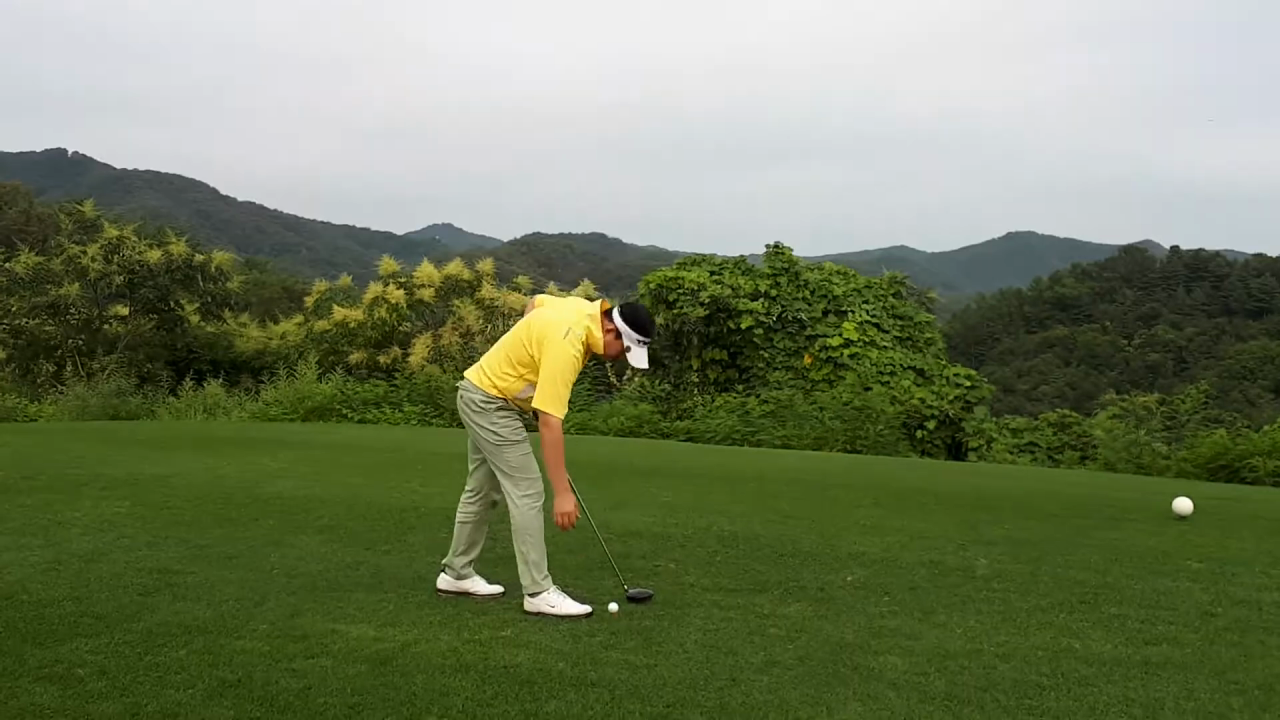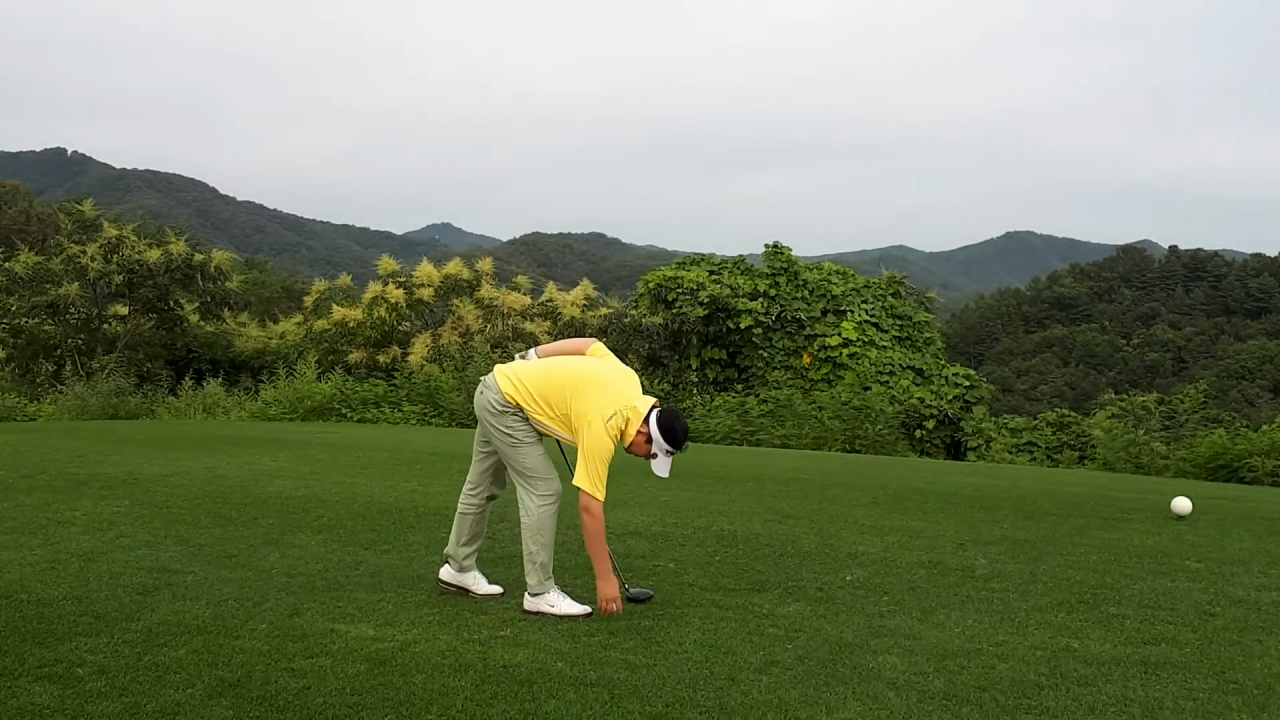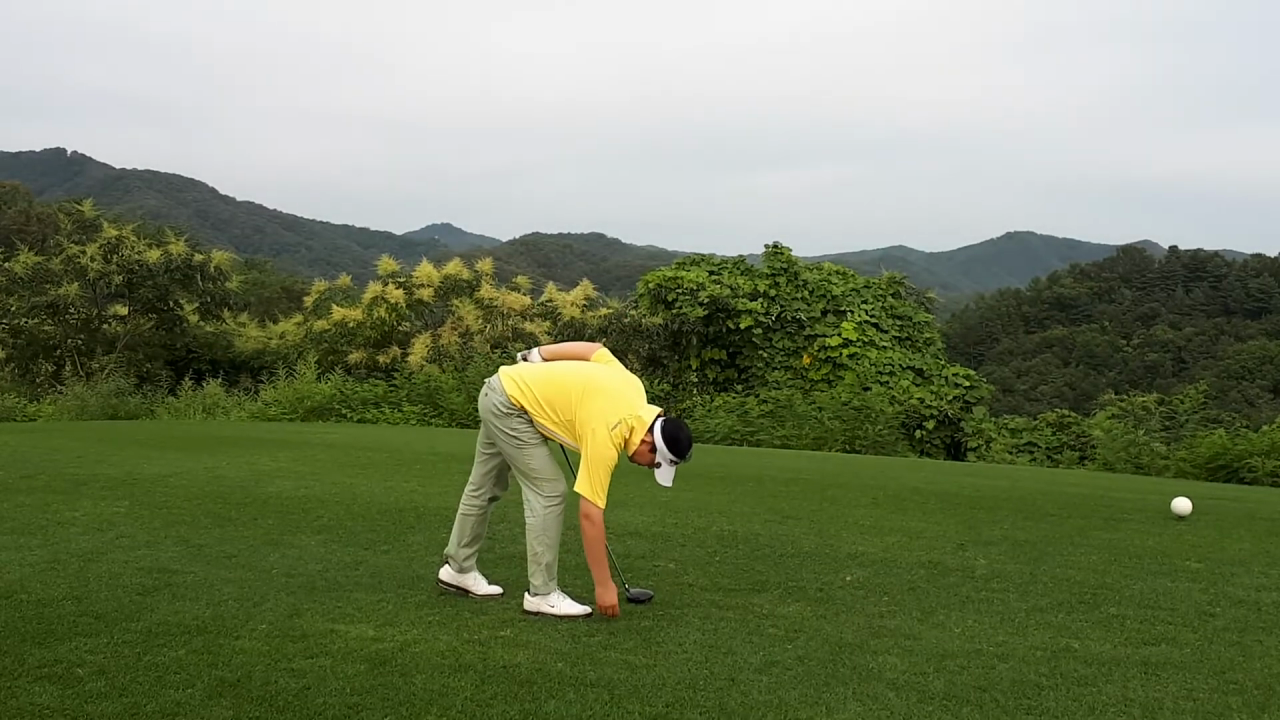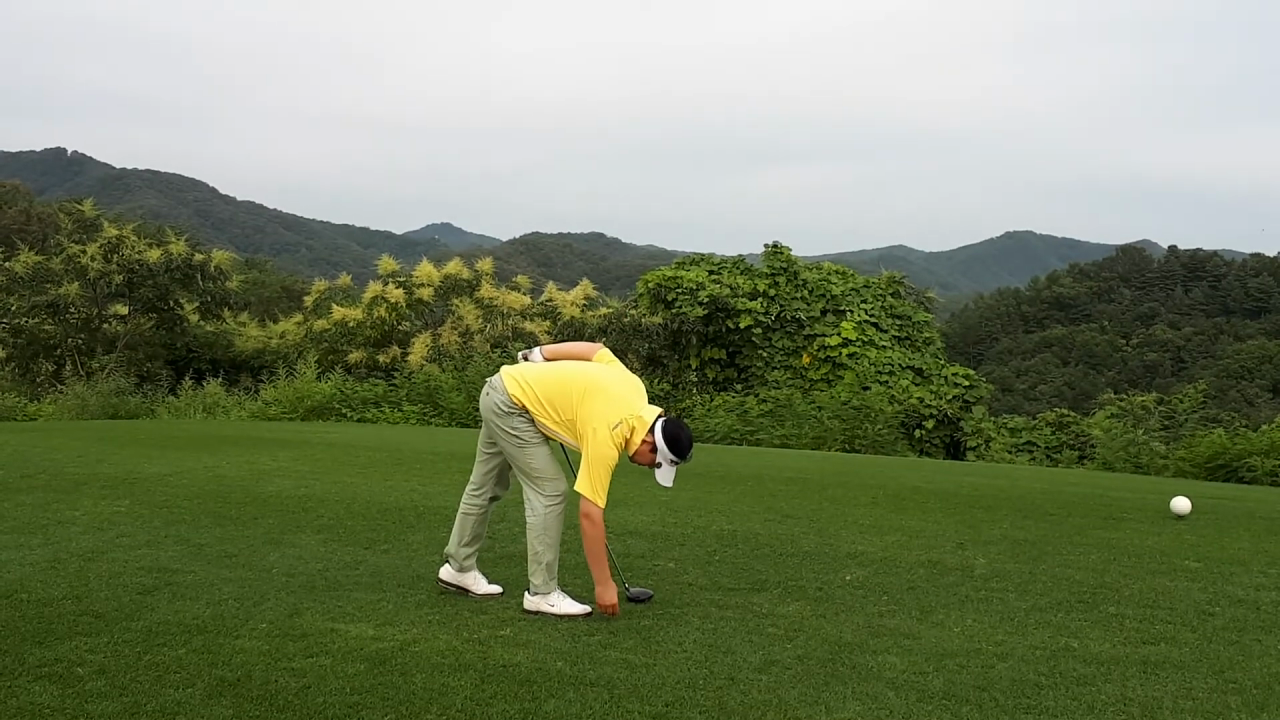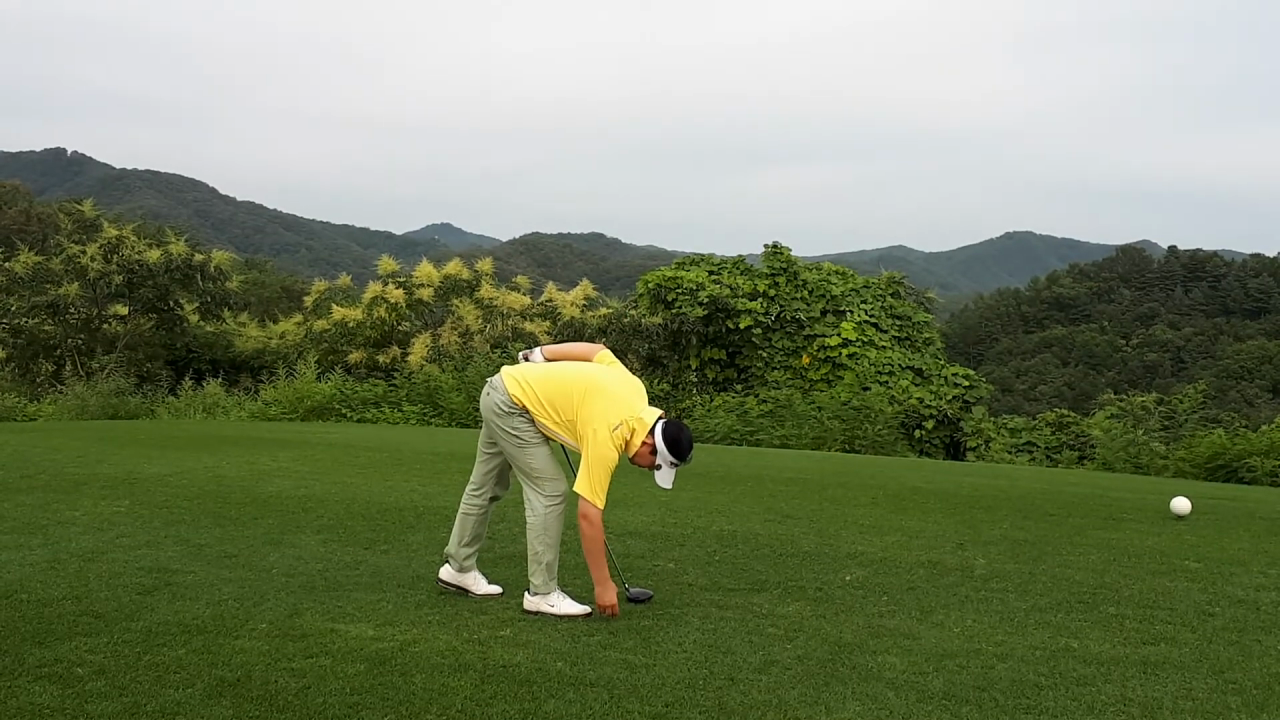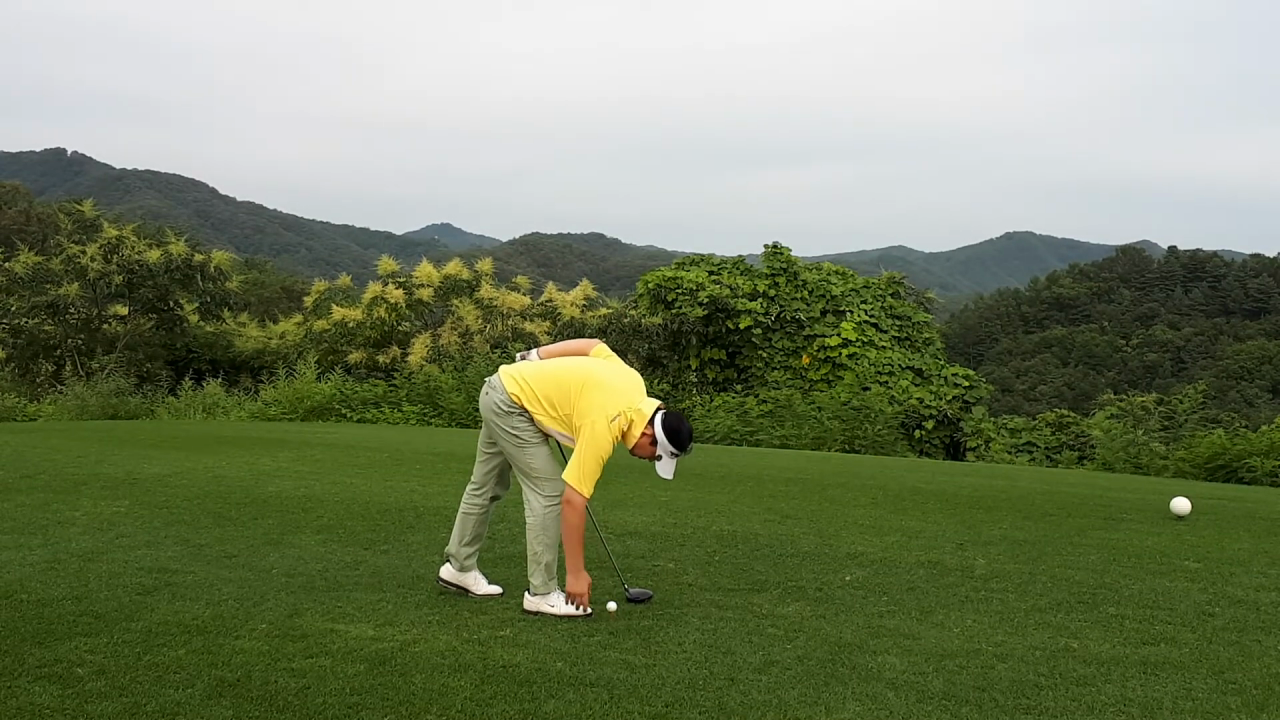
dt=0.5s
person 1, frame 1
left shoulder: (578, 309)
right shoulder: (566, 344)
left elbow: (536, 303)
right elbow: (549, 421)
right wrist: (562, 491)
left hip: (485, 393)
right hip: (489, 400)
left knee: (483, 490)
right knee: (526, 490)
left ankle: (456, 573)
right ankle: (539, 593)
person 1, frame 2
left shoulder: (630, 384)
right shoulder: (602, 428)
left elbow: (590, 345)
right elbow: (590, 508)
left wrist: (534, 356)
right wrist: (605, 578)
left hip: (499, 388)
right hip: (505, 403)
left knee: (483, 486)
right knee: (543, 491)
left ankle: (458, 567)
right ankle: (540, 592)
person 1, frame 3
left shoulder: (633, 388)
right shoulder: (606, 437)
left elbow: (595, 349)
right elbow: (590, 515)
left wrist: (536, 357)
right wrist: (604, 586)
left hip: (503, 389)
right hip: (510, 405)
left knee: (485, 487)
right knee: (549, 492)
left ankle: (458, 568)
right ankle: (542, 593)
person 1, frame 4
left shoulder: (635, 390)
right shoulder: (607, 437)
left elbow: (596, 349)
right elbow: (590, 514)
left wrist: (537, 355)
right wrist: (604, 585)
left hip: (505, 389)
right hip: (511, 403)
left knee: (487, 487)
right knee: (550, 492)
left ankle: (459, 567)
right ankle: (542, 593)
person 1, frame 5
left shoulder: (635, 392)
right shoulder: (607, 438)
left elbow: (599, 351)
right elbow: (588, 515)
left wrist: (539, 355)
right wrist: (603, 585)
left hip: (505, 388)
right hip: (511, 404)
left knee: (486, 486)
right knee: (550, 493)
left ankle: (459, 567)
right ankle: (542, 593)
person 1, frame 6
left shoulder: (634, 387)
right shoulder: (604, 428)
left elbow: (593, 345)
right elbow: (572, 501)
left wrist: (536, 358)
right wrist: (575, 573)
left hip: (505, 388)
right hip: (511, 405)
left knee: (487, 486)
right knee: (545, 492)
left ankle: (459, 567)
right ankle: (542, 593)
